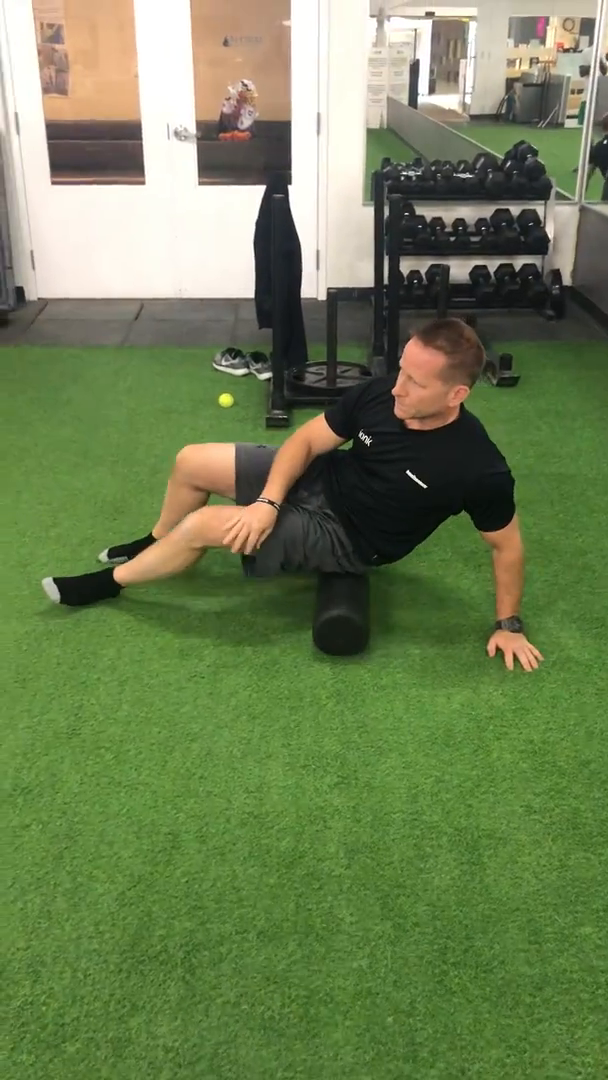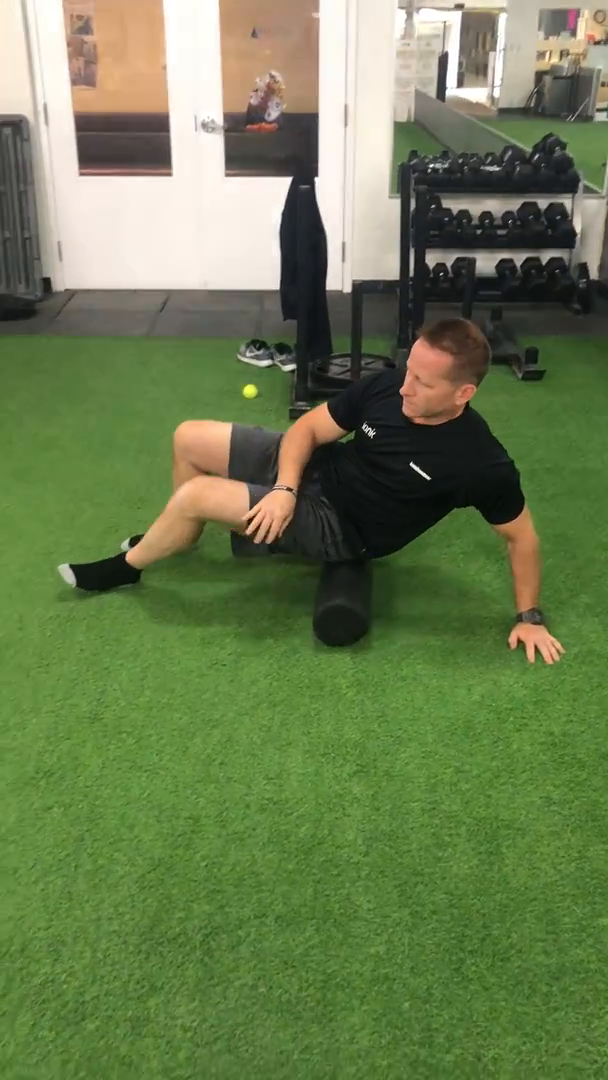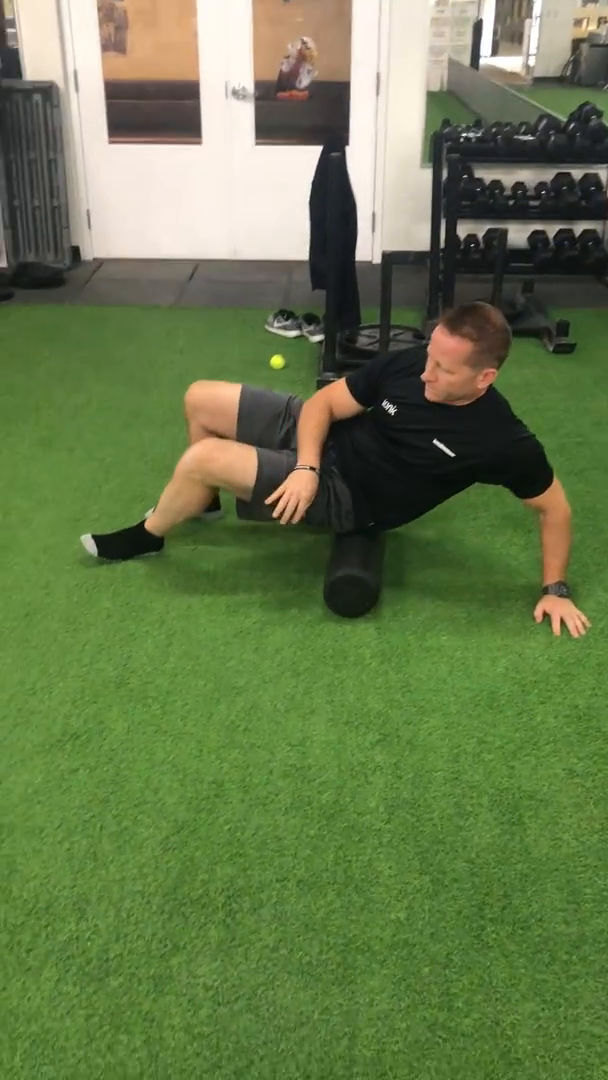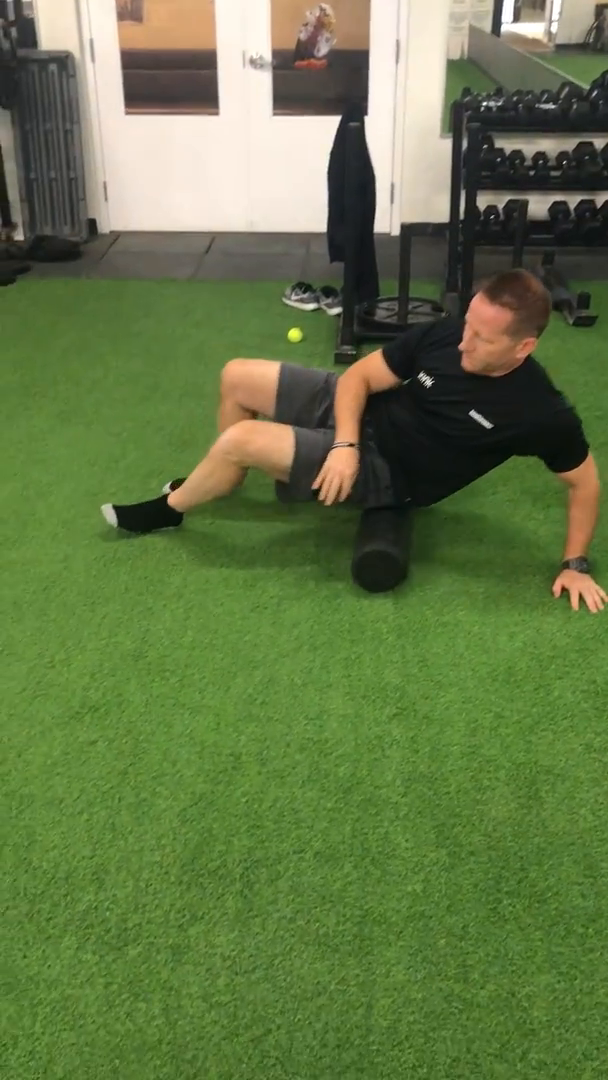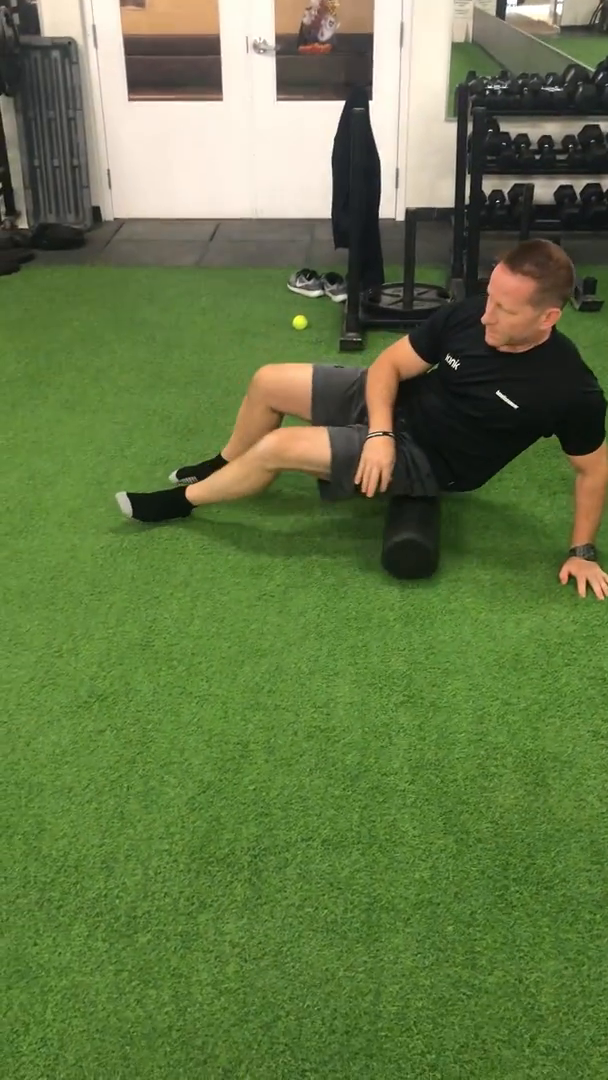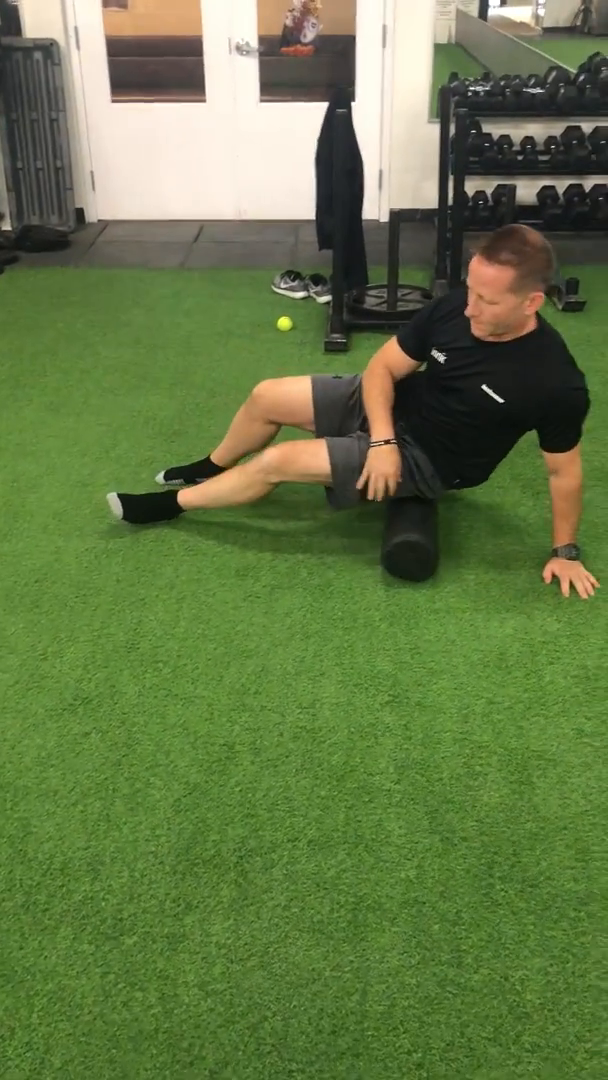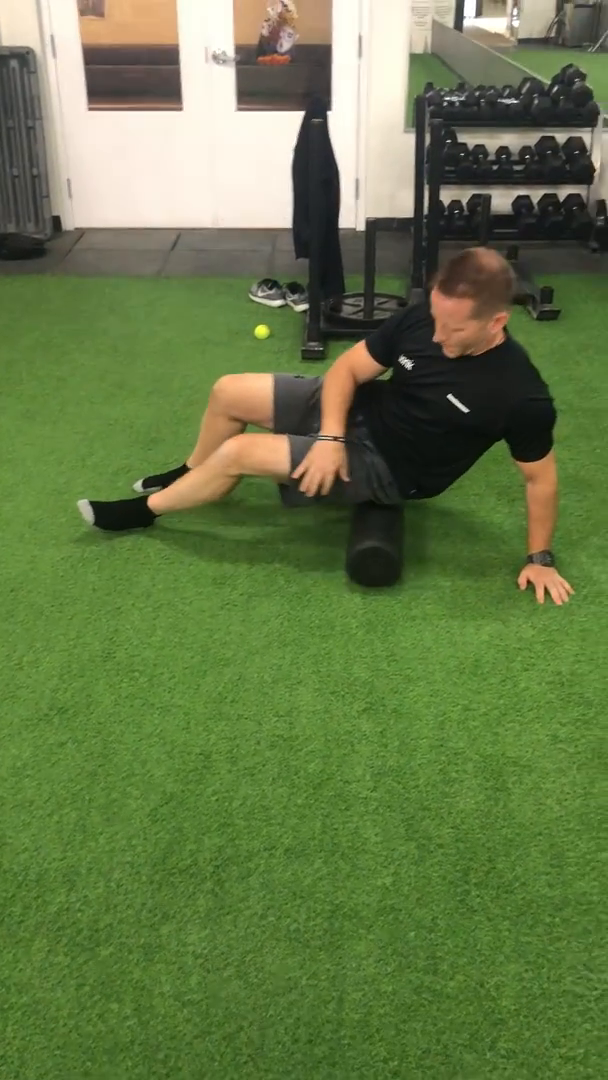
dt=0.3s
person 1, frame 1
left shoulder: (478, 469)
right shoulder: (379, 394)
left elbow: (506, 546)
right elbow: (307, 440)
left wrist: (509, 625)
right wrist: (269, 501)
left hip: (346, 537)
right hip: (320, 479)
left knee: (203, 527)
right knee: (191, 462)
left ankle: (110, 582)
right ankle: (154, 543)
person 1, frame 2
left shoulder: (480, 463)
right shoulder: (386, 386)
left elbow: (521, 535)
right elbow: (308, 428)
left wrist: (529, 617)
right wrist: (285, 489)
left hip: (336, 524)
right hip: (313, 469)
left knee: (195, 494)
right knee: (188, 438)
left ankle: (125, 568)
right ankle: (180, 535)
person 1, frame 3
left shoulder: (502, 441)
right shoulder: (406, 365)
left elbow: (554, 507)
right elbow: (323, 402)
left wrist: (555, 588)
right wrist: (306, 468)
left hip: (346, 492)
right hip: (326, 438)
left knee: (201, 460)
right knee: (201, 399)
left ankle: (146, 536)
right ankle: (202, 502)
person 1, frame 4
left shoulder: (541, 412)
right shoulder: (445, 335)
right elbow: (359, 376)
right wrist: (346, 445)
left hip: (387, 471)
right hip: (362, 413)
left knee: (239, 442)
right knee: (238, 376)
left ankle: (168, 510)
right ankle: (209, 480)
person 1, frame 5
right shoulder: (468, 315)
right elbow: (389, 365)
right wrist: (380, 435)
left hip: (424, 460)
right hip: (394, 405)
left knee: (277, 448)
right knee: (268, 382)
left ankle: (183, 500)
right ankle: (225, 465)
person 1, frame 6
left shoulder: (555, 383)
right shoulder: (453, 309)
left elbow: (565, 471)
right elbow: (382, 367)
left wrist: (565, 552)
right wrist: (382, 441)
left hip: (428, 461)
right hip: (392, 405)
left knee: (279, 461)
right knee: (265, 398)
left ankle: (172, 504)
right ankle: (213, 466)
person 1, frame 7
left shoulder: (520, 395)
right shoulder: (422, 319)
left elbow: (541, 479)
right elbow: (347, 369)
left wrist: (540, 558)
right wrist: (332, 439)
left hip: (387, 468)
right hip: (357, 412)
left knee: (237, 453)
right knee: (228, 392)
left ankle: (146, 510)
right ankle: (189, 474)
